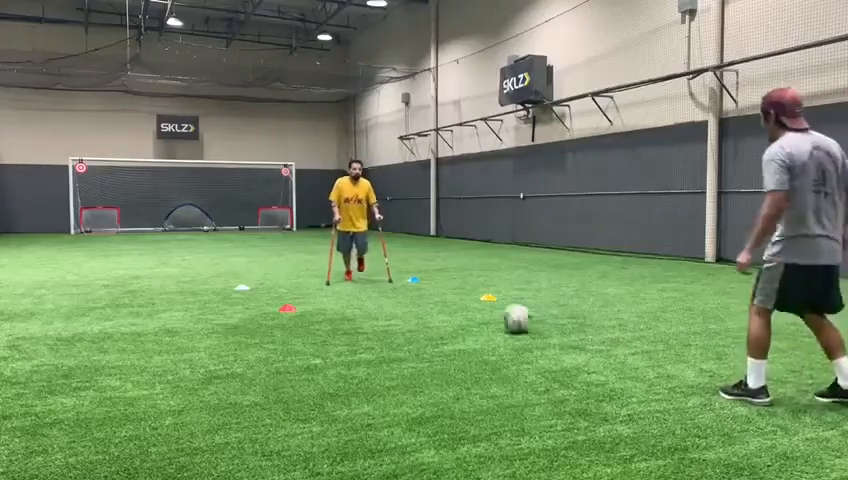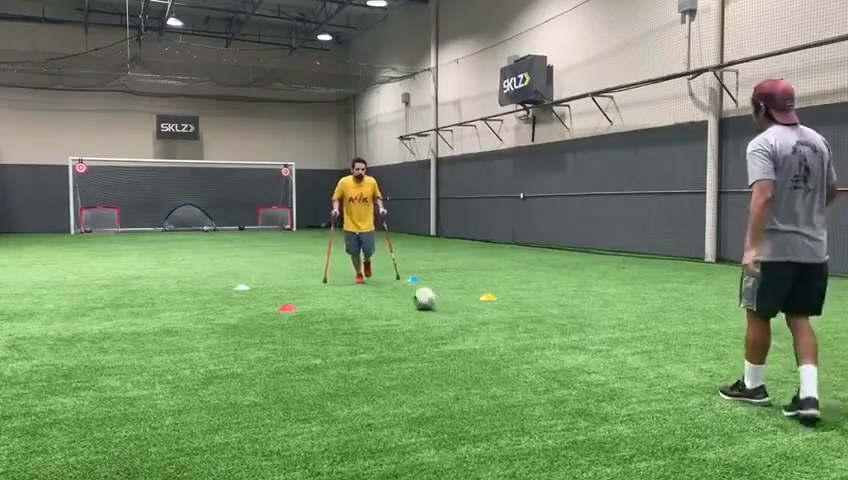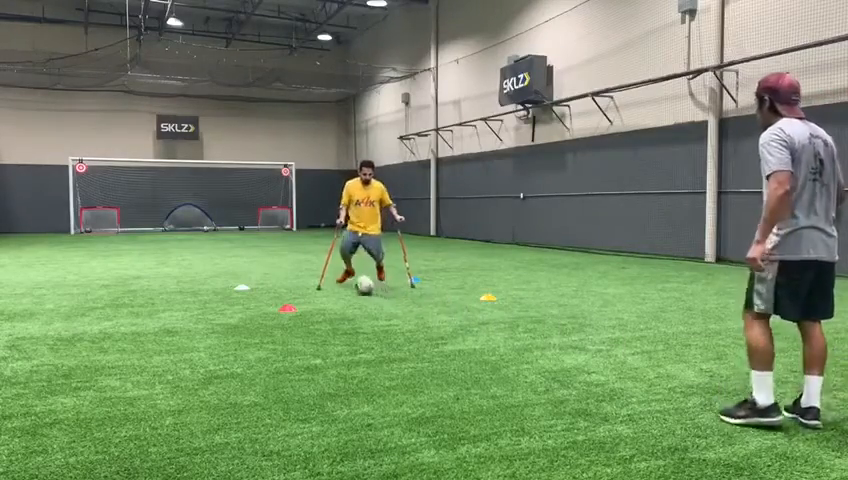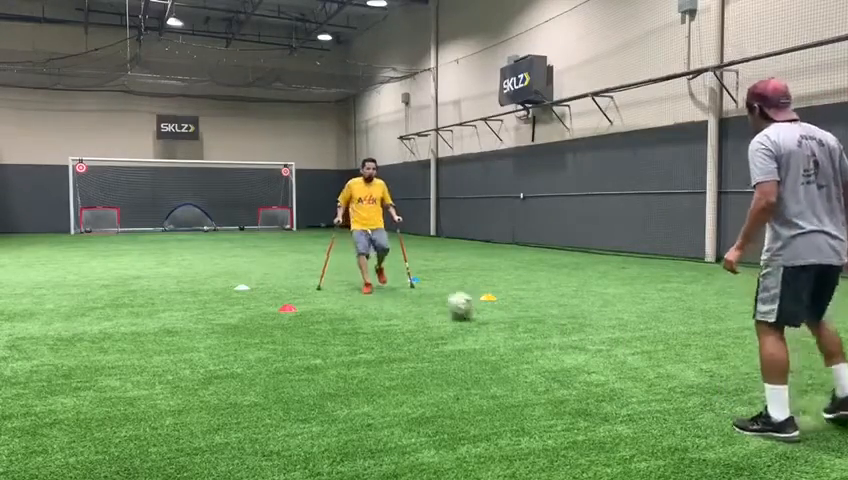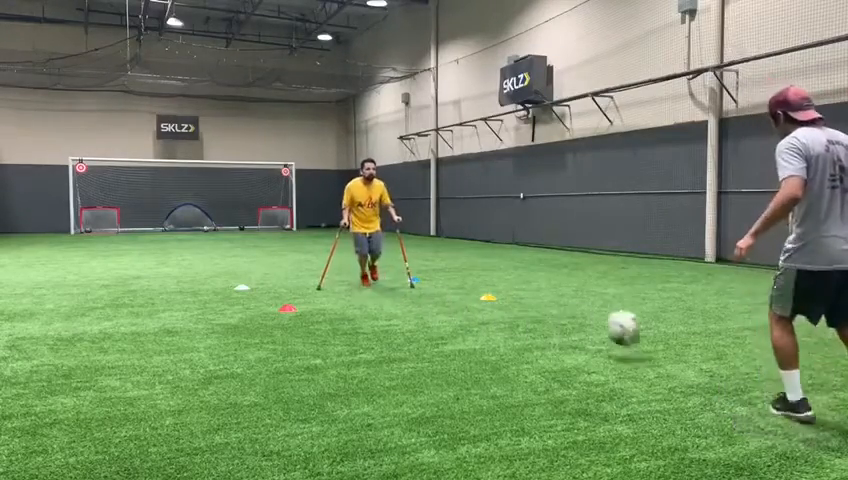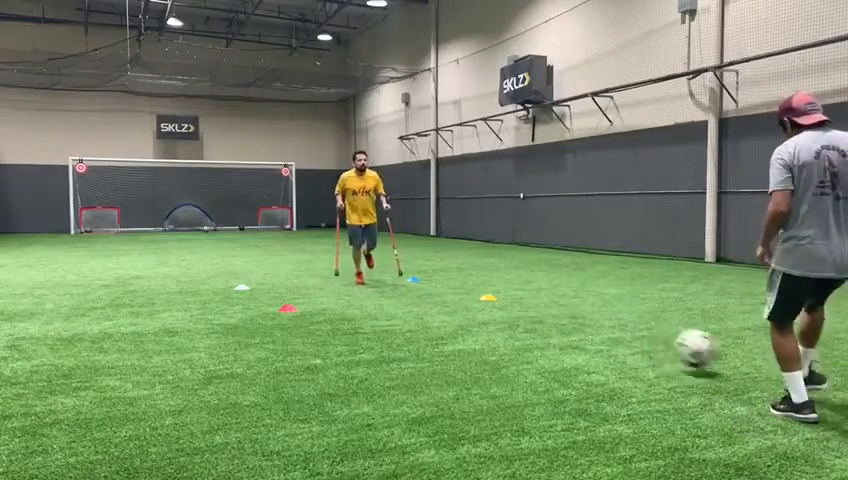
dt=0.4s
person 1, frame 1
left shoulder: (778, 151)
left elbow: (775, 205)
left wrist: (749, 249)
left hip: (792, 251)
left knee: (759, 310)
right knee: (815, 316)
left ankle: (755, 386)
person 1, frame 2
left shoulder: (763, 143)
right shoulder: (818, 141)
left elbow: (763, 195)
right elbow: (830, 192)
left wrist: (750, 247)
left hip: (772, 248)
right hip: (813, 248)
left knee: (757, 316)
right knee: (799, 319)
left ankle: (753, 386)
right ankle: (808, 395)
person 1, frame 3
left shoulder: (775, 134)
right shoulder: (823, 136)
left elbow: (782, 188)
right elbow: (838, 192)
left wrist: (759, 241)
left hip: (786, 247)
right hip: (824, 247)
left knee: (756, 316)
right knee: (811, 323)
left ankle: (763, 404)
right ankle: (810, 405)
person 1, frame 4
left shoulder: (765, 141)
left elbow: (767, 199)
left wrist: (739, 247)
left hip: (790, 251)
left knee: (769, 328)
right knee: (817, 320)
left ankle: (778, 417)
person 1, frame 5
left shoulder: (792, 143)
left elbow: (792, 194)
left wrist: (752, 235)
left hip: (809, 254)
left knee: (780, 318)
left ankle: (796, 399)
person 1, frame 6
left shoulder: (786, 151)
left elbow: (779, 208)
left wrist: (764, 244)
left hip: (797, 256)
left knee: (780, 322)
right knee: (814, 306)
left ankle: (799, 401)
right ankle: (806, 371)
person 2, frame 1
left shoulder: (366, 184)
right shoulder: (340, 183)
left elbow: (372, 202)
right elbow: (334, 201)
left wrist: (376, 213)
right wrist: (336, 214)
left hip: (360, 224)
right hip: (344, 225)
left knee: (362, 249)
right knee: (345, 251)
left ankle: (360, 257)
right ankle: (348, 270)
person 2, frame 2
left shoulder: (371, 182)
right shoulder: (344, 182)
left elbow: (377, 196)
right elbow: (336, 197)
left wrist: (381, 208)
right wrist: (335, 209)
left hip: (367, 225)
right hip: (350, 226)
left knee: (368, 250)
right knee: (354, 252)
left ankle: (366, 262)
right ankle: (359, 274)
person 2, frame 3
left shoulder: (379, 187)
right shoulder: (350, 185)
left elbow: (388, 203)
right elbow: (344, 204)
left wrist: (396, 216)
right wrist: (341, 218)
left hip: (372, 229)
right hip: (353, 227)
left knee: (378, 256)
right knee: (344, 250)
left ankle: (380, 266)
right ankle: (349, 270)
person 2, frame 4
left shoulder: (381, 185)
right shoulder: (352, 184)
left elbow: (388, 203)
right elbow: (342, 202)
left wrist: (394, 216)
right wrist: (339, 216)
left hip: (377, 226)
right hip: (359, 227)
left knee: (384, 247)
right knee: (362, 252)
left ankle: (379, 268)
right ankle: (367, 283)
person 2, frame 5
left shoulder: (380, 185)
right shoulder: (352, 186)
left elbow: (387, 203)
right elbow: (346, 206)
left wrist: (394, 216)
right wrist: (345, 219)
left hip: (374, 226)
right hip: (358, 226)
left knee: (376, 252)
right knee: (362, 252)
left ankle: (372, 266)
right ankle: (364, 274)
person 2, frame 6
left shoulder: (374, 176)
right shoulder: (345, 177)
left elbow: (380, 192)
right elbow: (338, 191)
left wrist: (384, 203)
right wrist: (339, 202)
left hip: (370, 218)
right hip: (354, 219)
left knee: (372, 245)
right knee: (357, 246)
left ankle: (367, 253)
right ankle: (358, 272)
